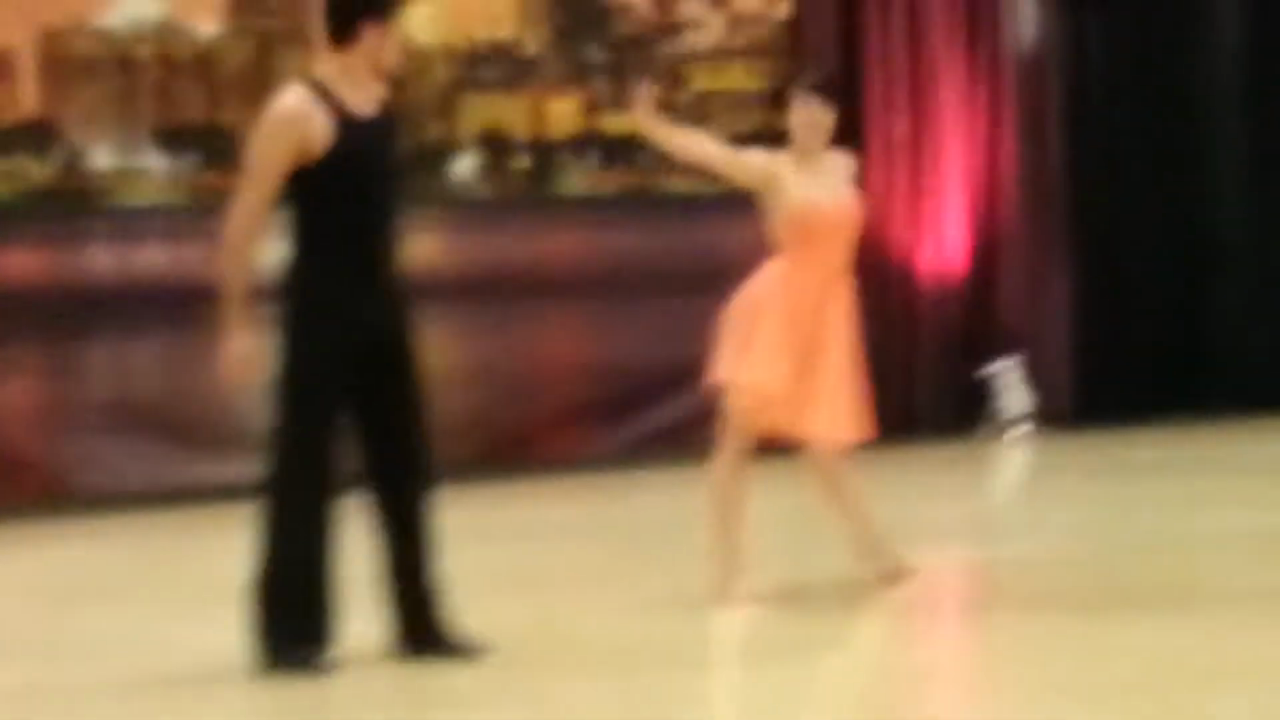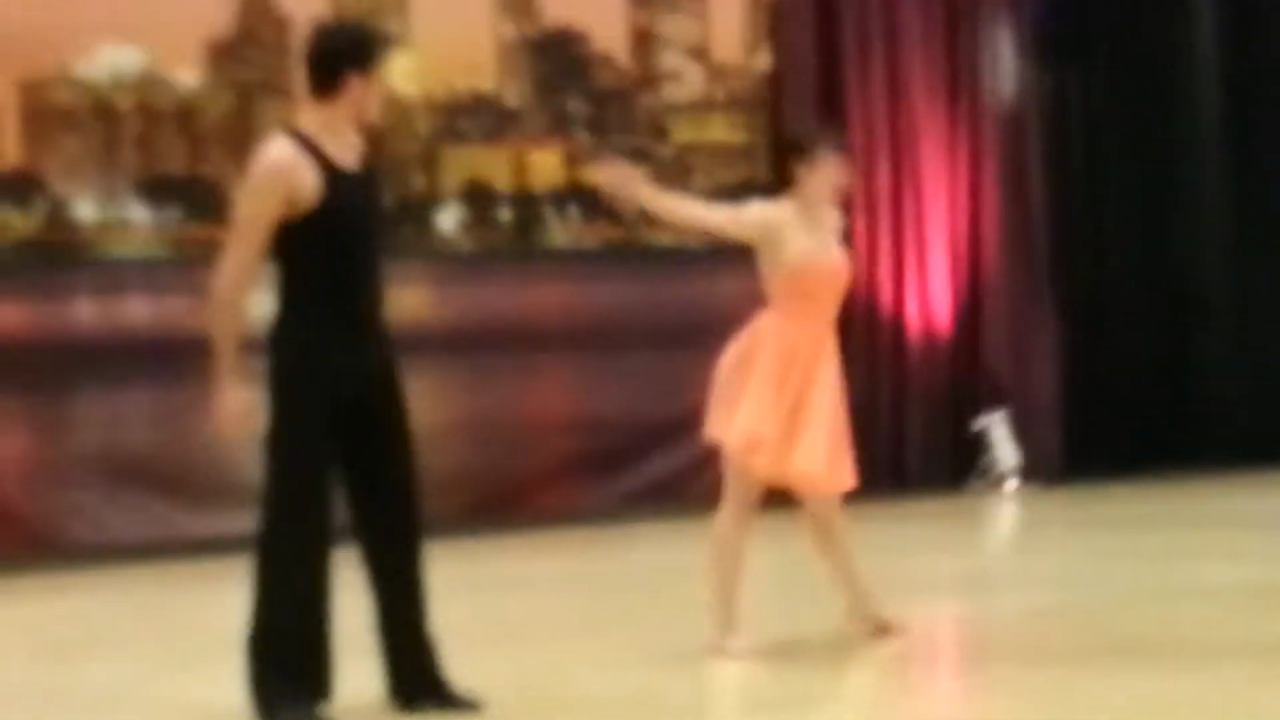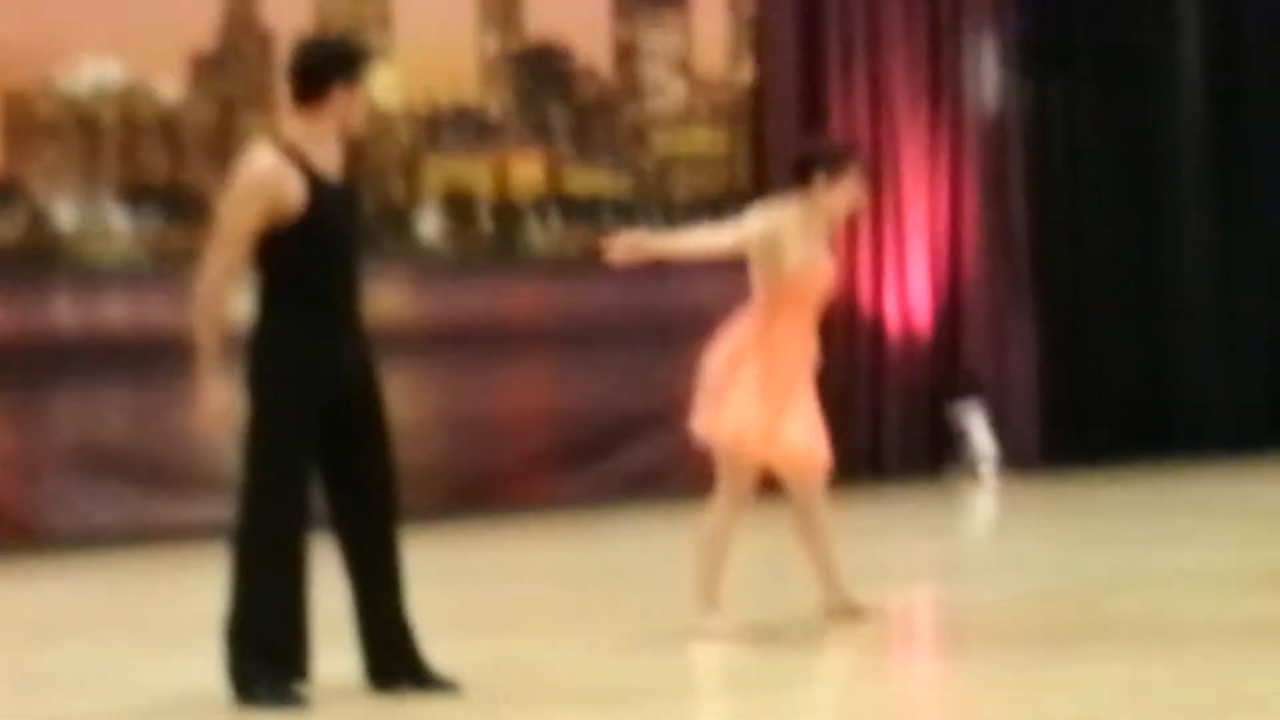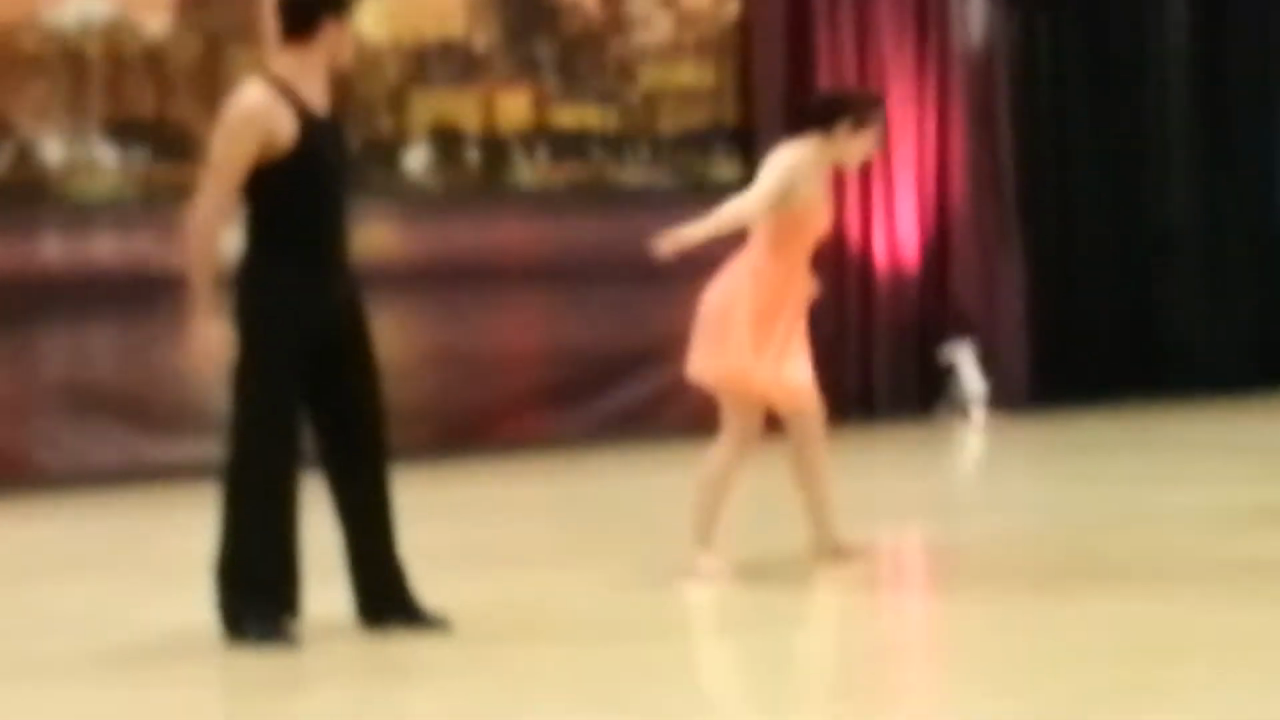
dt=0.1s
person 1, frame 1
left shoulder: (378, 101)
right shoulder: (295, 112)
right elbow: (244, 223)
right wrist: (236, 326)
left hip: (380, 307)
right hip: (323, 309)
left knee: (402, 464)
right knee: (304, 470)
left ankle: (418, 623)
right ankle: (290, 632)
person 1, frame 2
left shoulder: (357, 147)
right shoulder: (282, 162)
right elbow: (231, 277)
right wrist: (229, 377)
left hip: (369, 356)
right hip: (311, 362)
left knee: (392, 515)
right knee: (297, 523)
person 1, frame 3
left shoulder: (334, 154)
right shoulder: (266, 170)
right elbow: (214, 280)
right wrist: (211, 376)
left hip: (347, 354)
right hip: (290, 360)
left knee: (370, 508)
right knee: (275, 515)
left ankle: (393, 659)
right ankle: (262, 667)
person 1, frame 4
left shoulder: (321, 91)
right shoulder: (256, 105)
right elbow: (207, 213)
right wrist: (206, 310)
left hip: (333, 292)
right hip: (275, 299)
left knee: (358, 439)
right knee: (266, 448)
left ankle: (383, 595)
right ankle: (254, 604)
person 2, frame 1
left shoulder: (843, 167)
right shoulder: (770, 167)
right elbow: (702, 150)
right wrist: (649, 120)
left hip: (826, 314)
right hip: (775, 310)
left knee: (825, 447)
right knee: (736, 442)
left ankle: (874, 550)
right ankle: (728, 574)
person 2, frame 2
left shoulder: (834, 222)
right shoulder: (771, 217)
right elbow: (704, 216)
right wrist: (638, 190)
left hip: (814, 369)
right hip: (766, 363)
left knee: (822, 500)
right knee: (741, 499)
left ankle: (861, 604)
right ankle: (725, 626)
person 2, frame 3
left shoulder: (820, 228)
right shoulder: (775, 220)
right elbow: (716, 241)
right wrist: (651, 244)
left hip: (791, 362)
right hip: (752, 359)
left knee: (809, 486)
right knee: (736, 490)
left ankle: (835, 593)
right ankle: (707, 609)
person 2, frame 4
left shoulder: (816, 167)
right shoulder: (795, 161)
right elbow: (749, 204)
right wrist: (697, 233)
left hip: (777, 304)
right hip: (751, 301)
left knee: (806, 419)
right knee: (741, 432)
left ankle: (825, 533)
right ankle: (700, 548)
